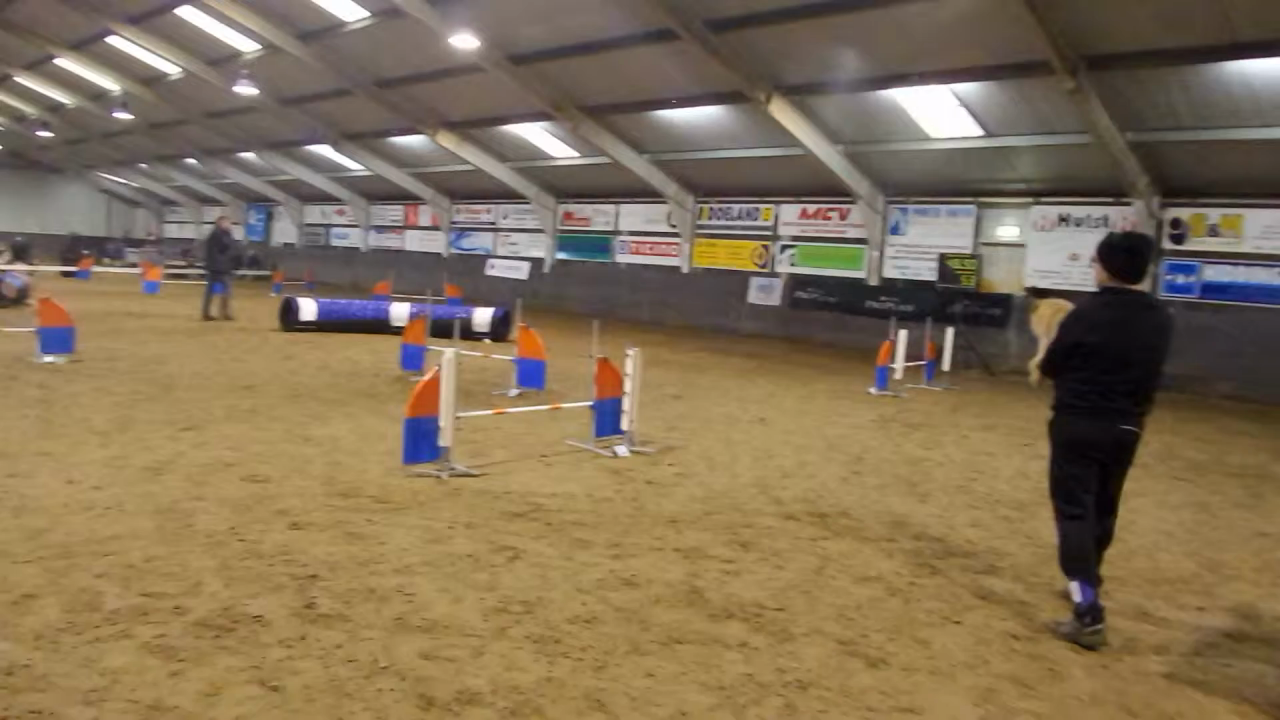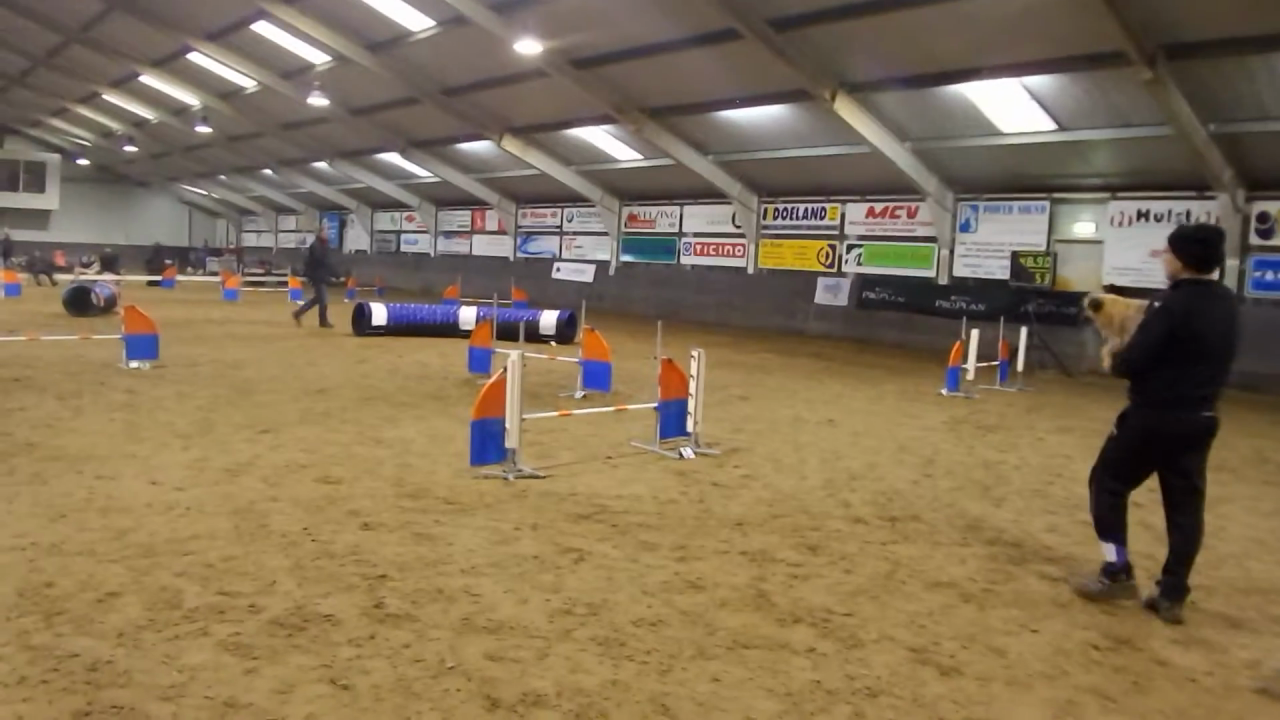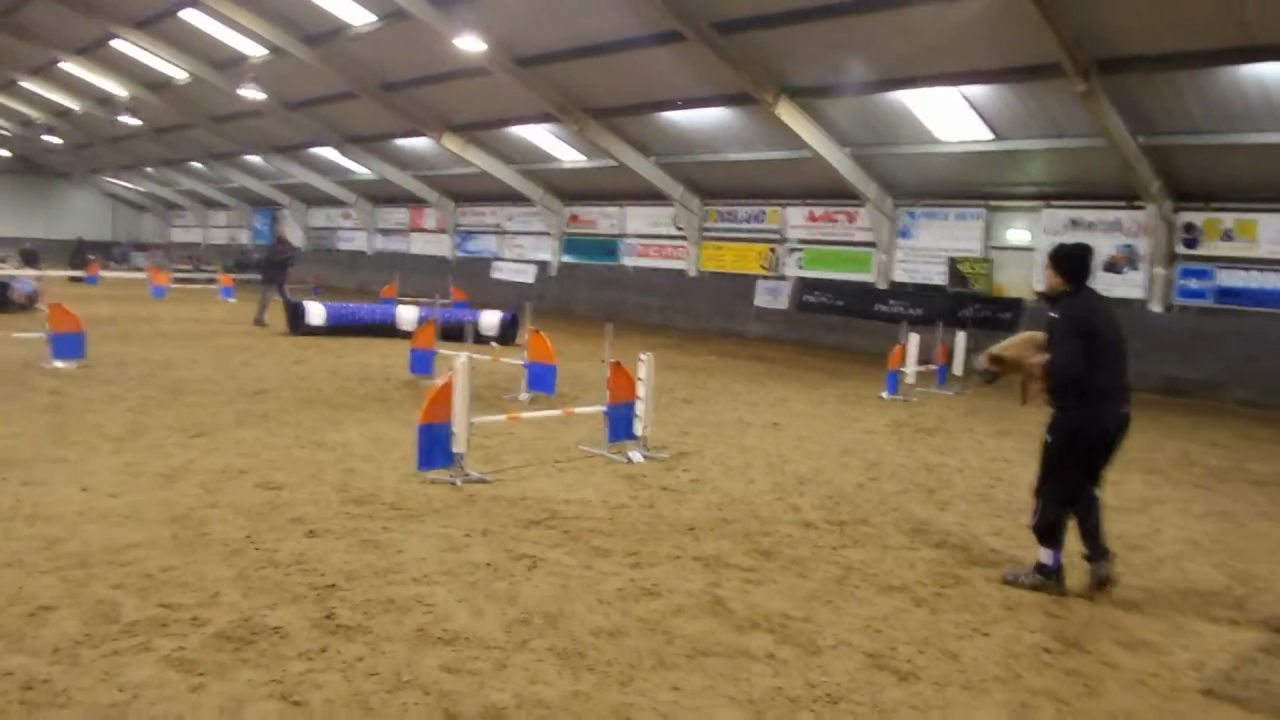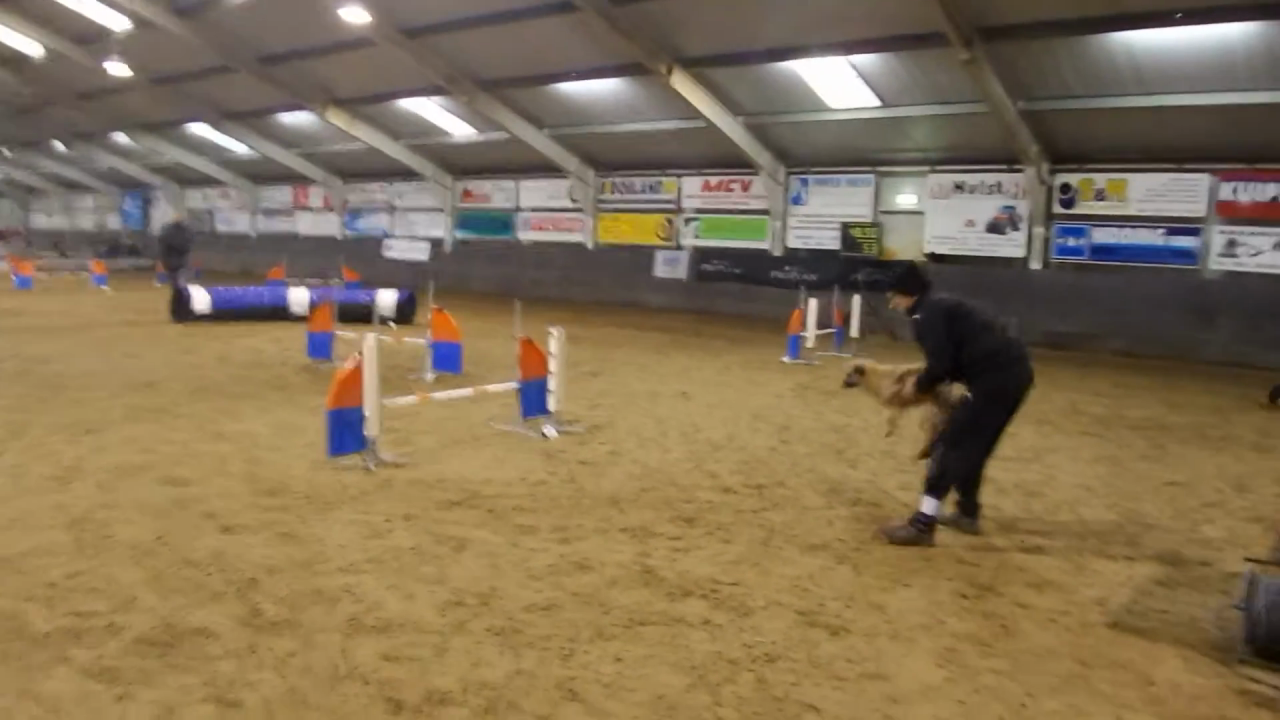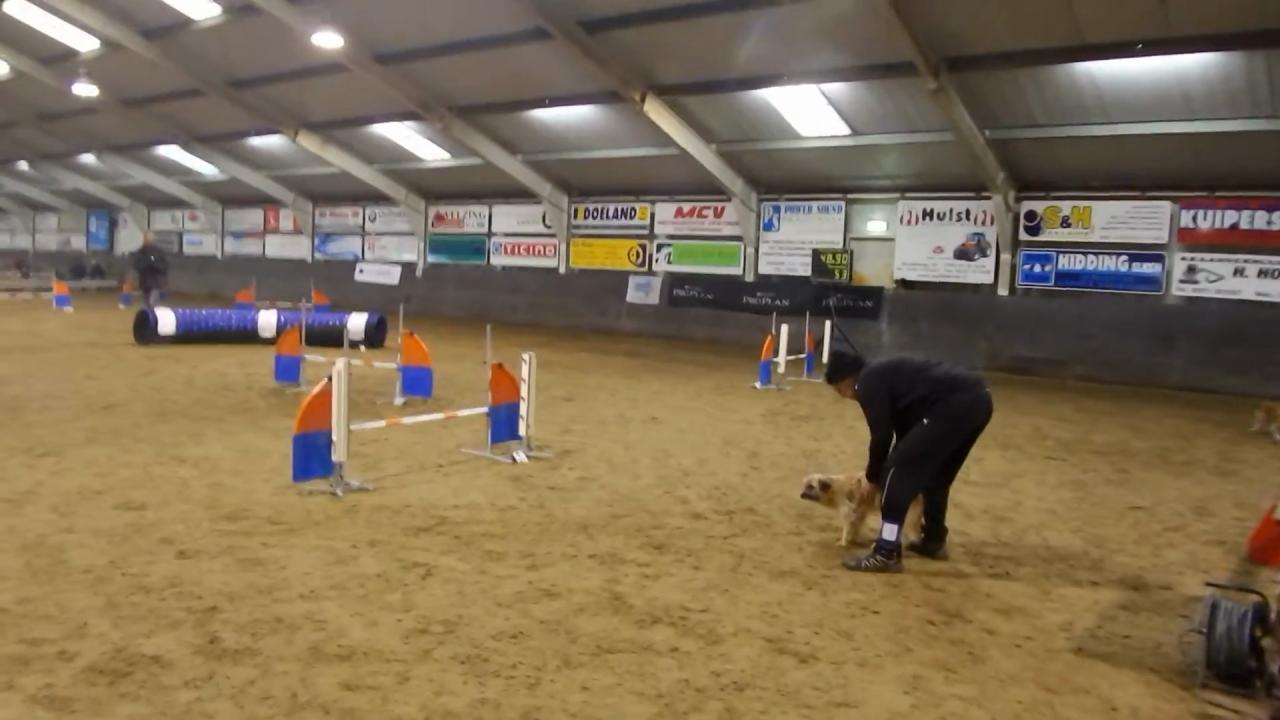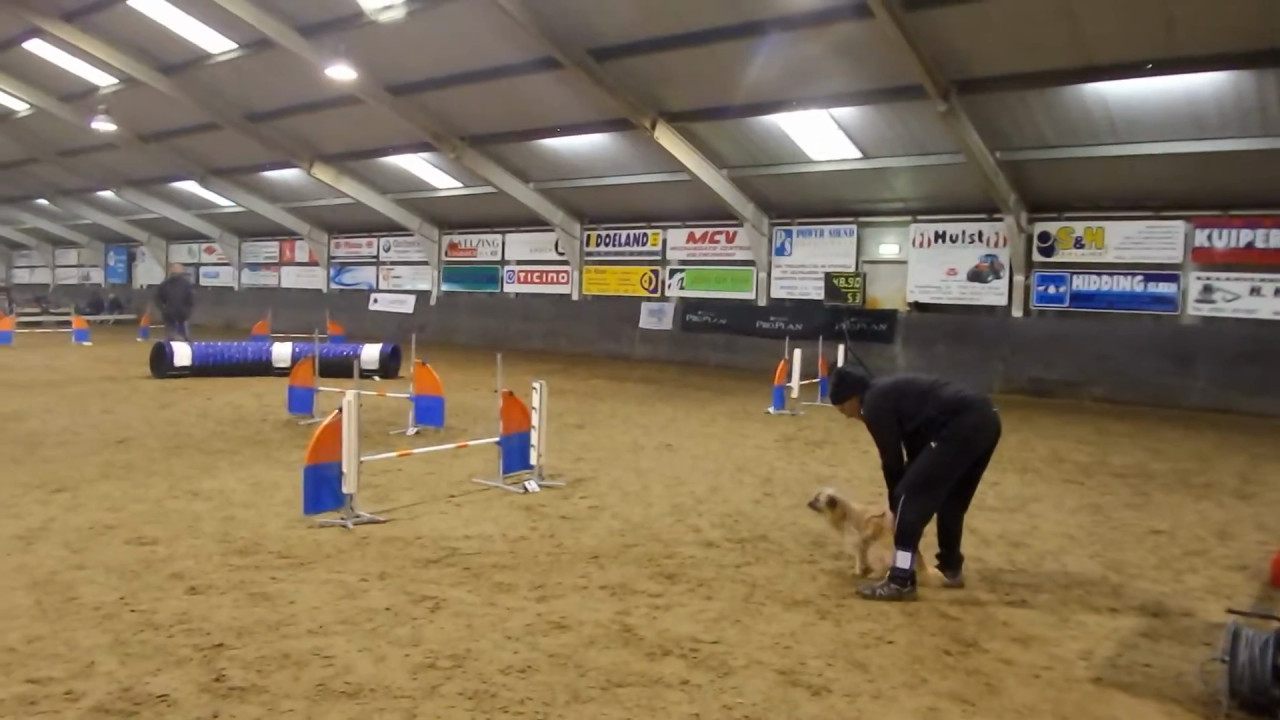
dt=0.5s
person 1, frame 1
left shoulder: (1087, 313)
right shoulder: (1160, 320)
left elbow: (1050, 366)
right elbow: (1148, 373)
left wrist: (1076, 369)
left hip: (1077, 426)
right hip: (1125, 430)
left knee: (1075, 514)
right knee: (1103, 513)
left ankle: (1088, 617)
right ankle: (1086, 590)
person 1, frame 2
left shoulder: (1171, 305)
right shoulder: (1226, 303)
left elbow: (1132, 363)
left wrist: (1117, 360)
left hip: (1155, 416)
right hip: (1202, 419)
left knee: (1108, 483)
right knee: (1186, 505)
left ankle: (1116, 573)
right ankle: (1172, 595)
person 1, frame 3
left shoulder: (1065, 314)
right shoulder: (1096, 305)
left elbow: (1067, 371)
left wrist: (1046, 368)
right wrist: (1053, 364)
left hip: (1079, 415)
right hip: (1114, 412)
left knee: (1053, 490)
right knee: (1081, 488)
left ankle: (1048, 571)
right ankle: (1100, 558)
person 1, frame 4
left shoulder: (926, 315)
right shoulder: (942, 307)
left elbow: (940, 366)
left wrist: (917, 387)
right wrist: (925, 383)
left hip: (996, 377)
right hip: (1017, 371)
left knee: (950, 445)
right knee: (973, 445)
left ankle: (922, 525)
right ankle: (967, 513)
person 1, frame 5
left shoulder: (868, 382)
right shoulder: (885, 372)
left elbow: (881, 435)
right elbow: (905, 428)
left wrist: (873, 477)
left hip: (953, 406)
right hip: (978, 398)
left knee: (898, 472)
right knee: (937, 474)
left ankle: (887, 554)
right ankle: (934, 540)
person 1, frame 6
left shoulder: (875, 404)
right shoulder: (890, 391)
left elbow: (892, 460)
right elbow: (916, 448)
left wrist: (897, 505)
left hip: (961, 428)
right hip: (986, 419)
left knee: (911, 498)
right knee: (952, 499)
left ankle: (901, 582)
right ankle: (950, 568)
